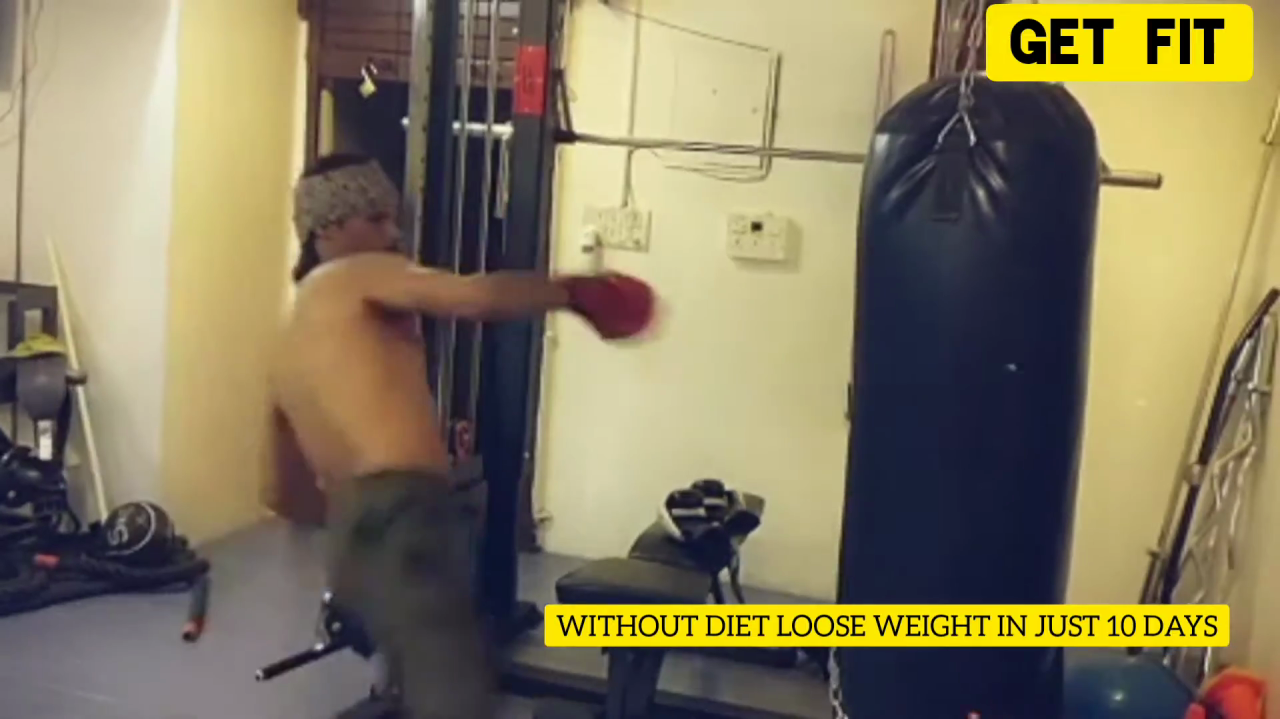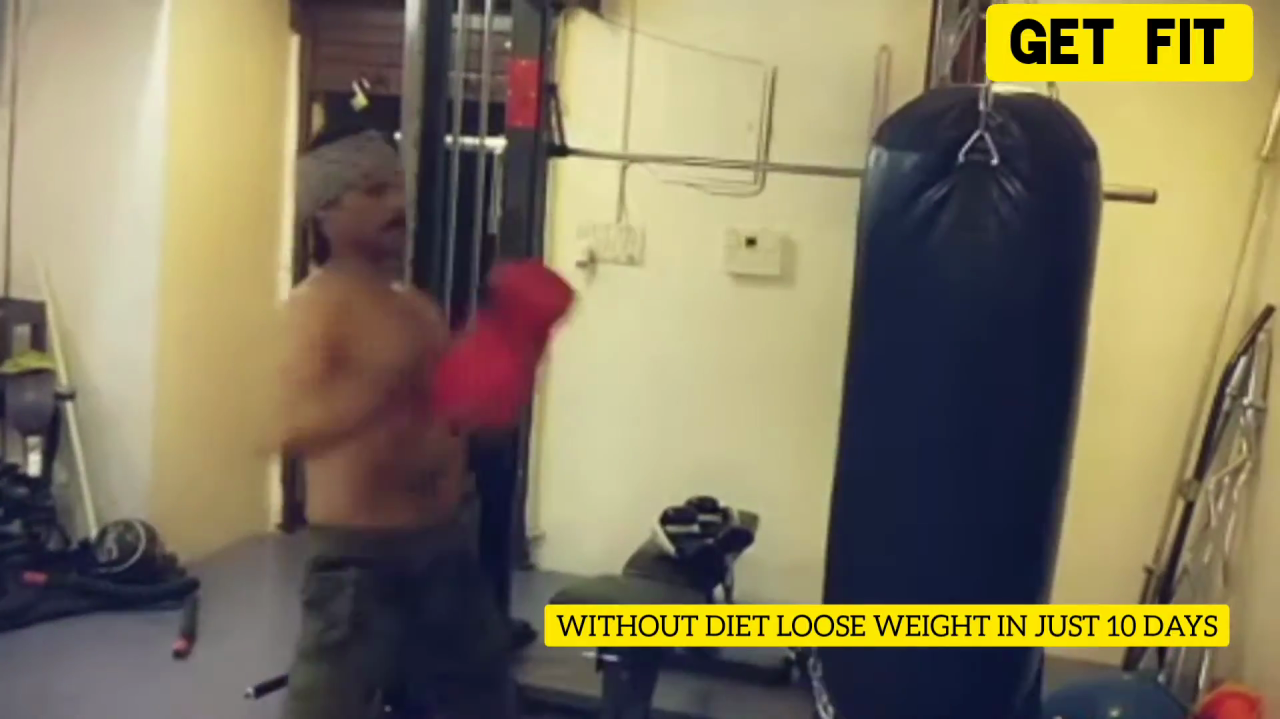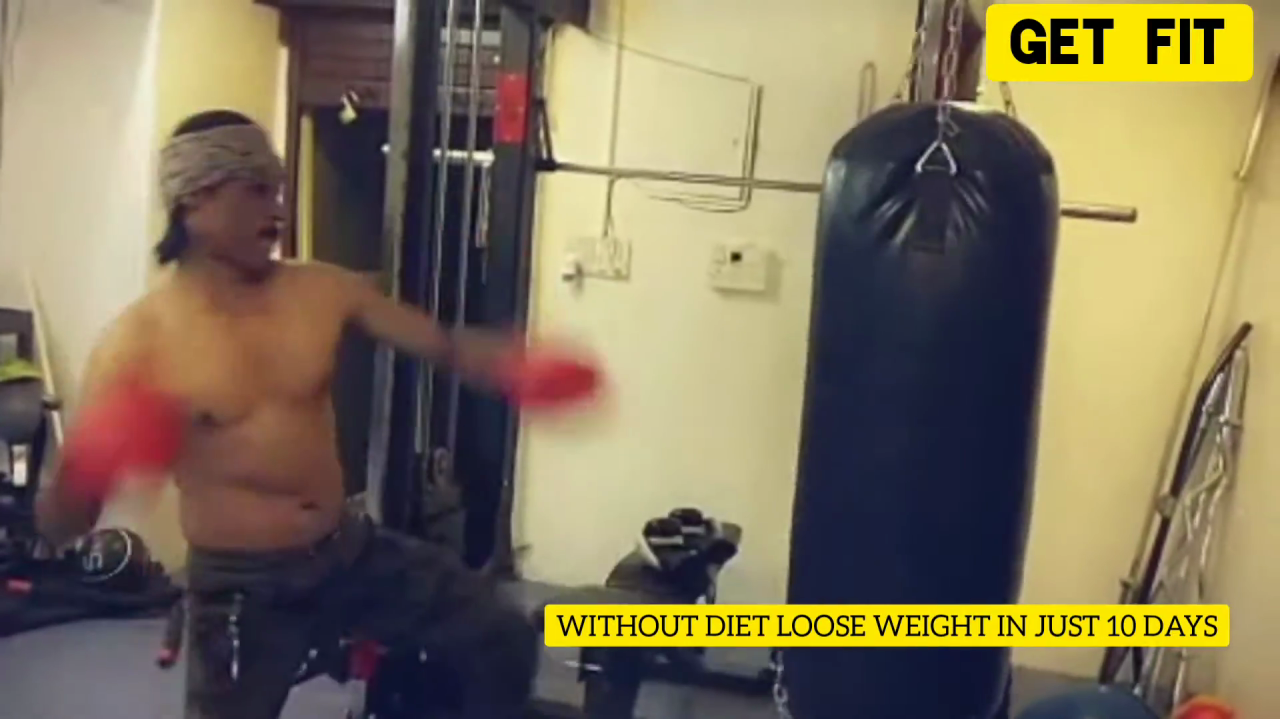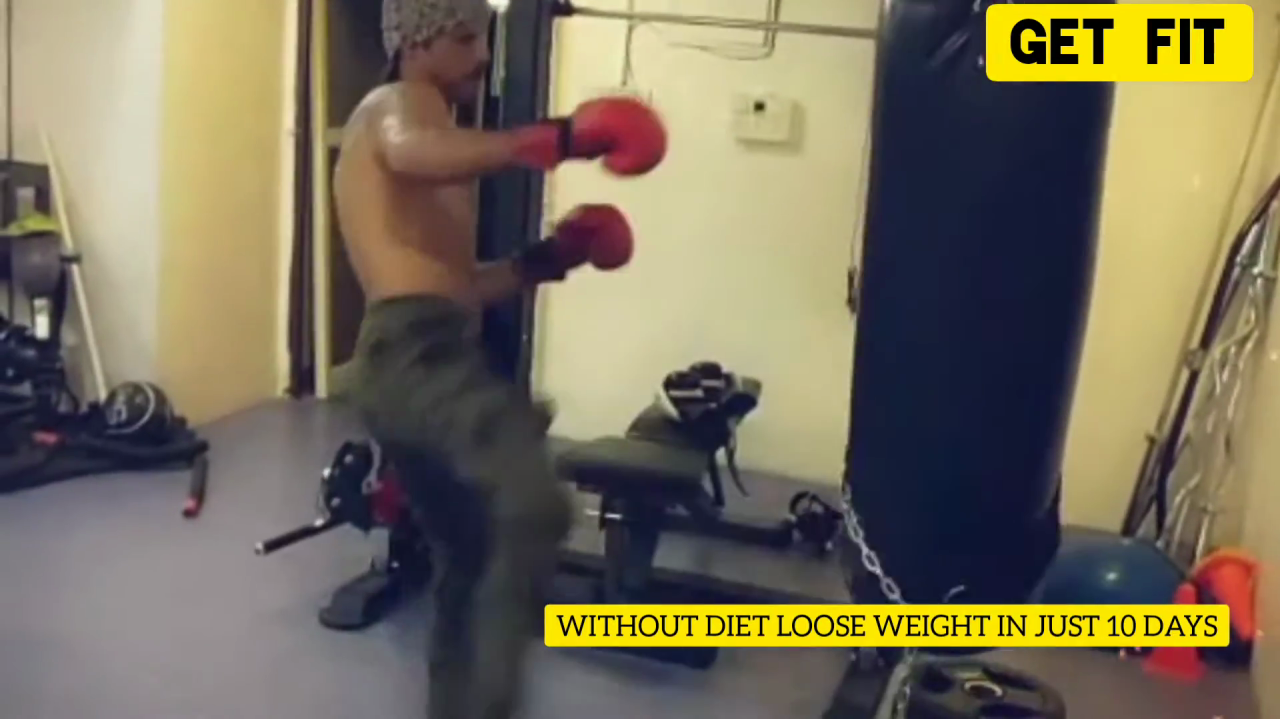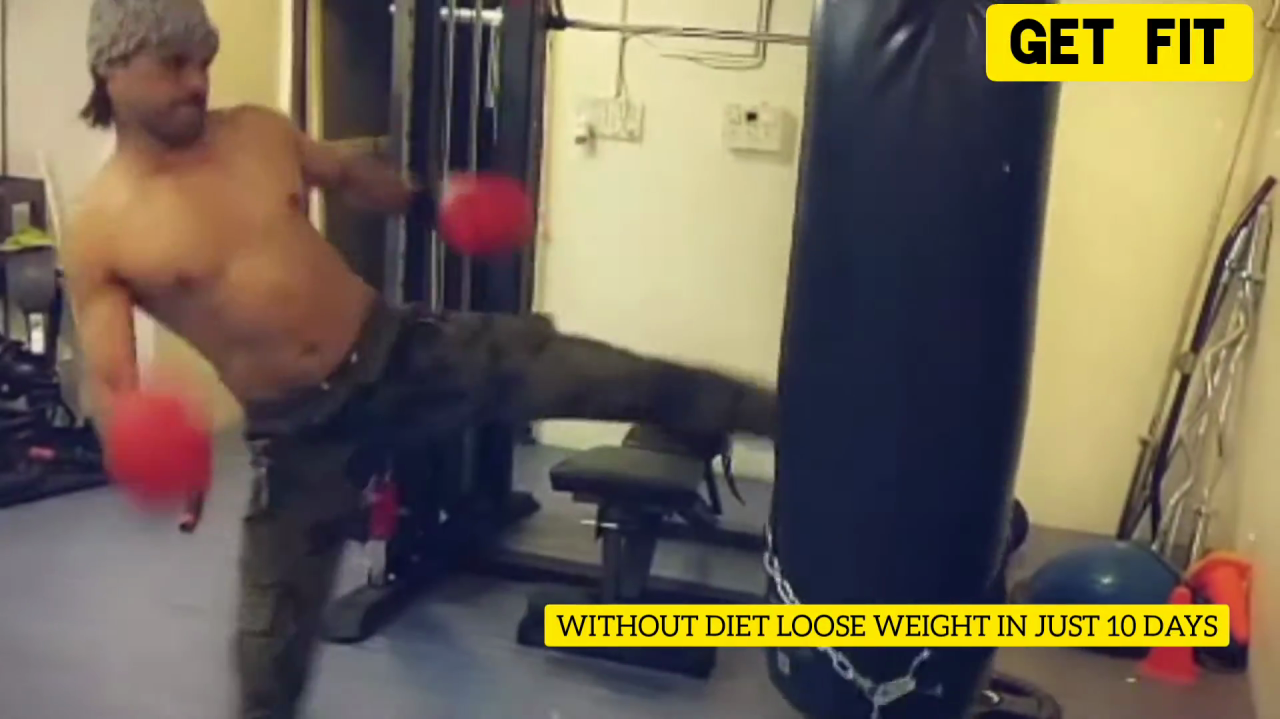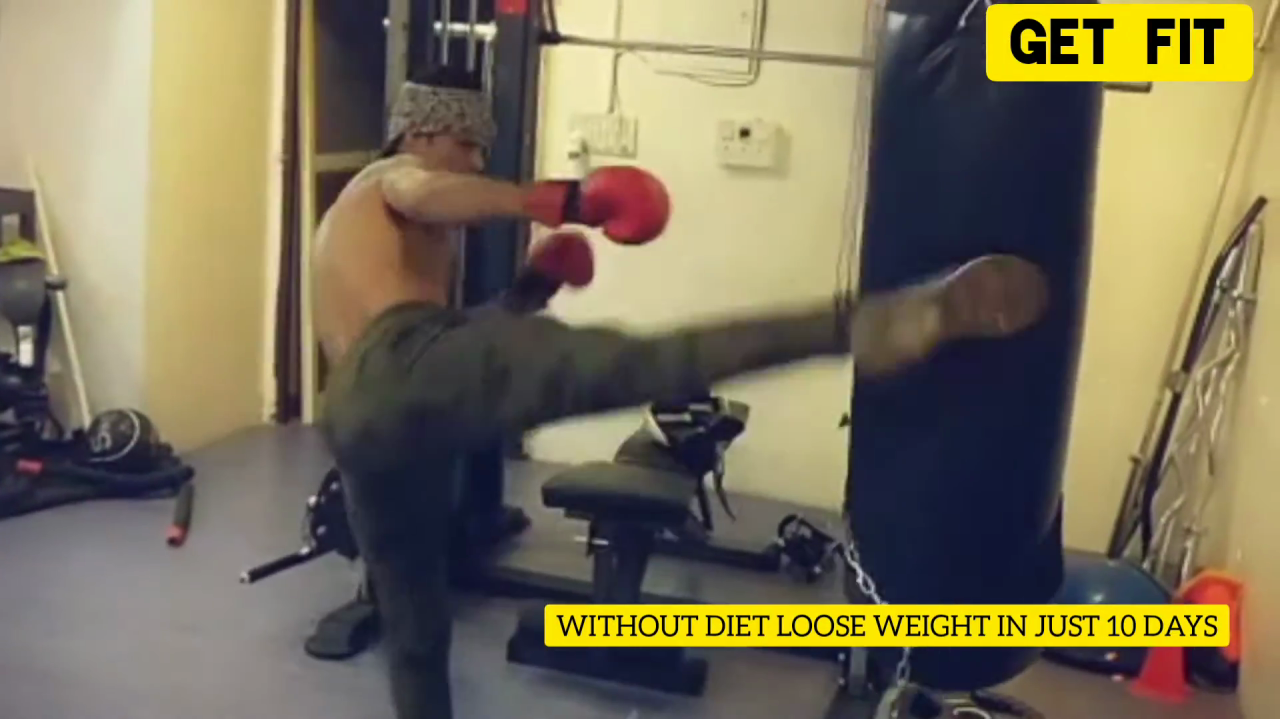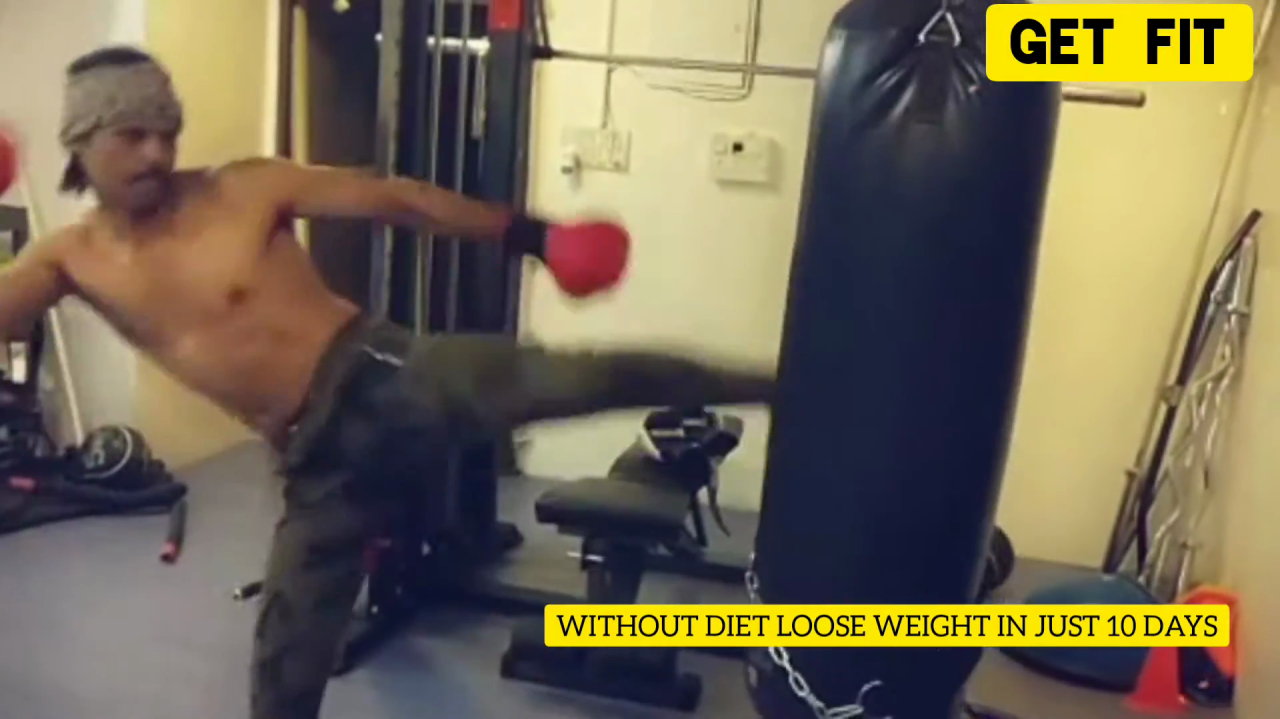
dt=0.7s
person 1, frame 1
left shoulder: (289, 345)
right shoulder: (359, 277)
left elbow: (289, 498)
right elbow: (475, 296)
right wrist: (580, 290)
left hip: (363, 538)
right hip: (401, 528)
person 1, frame 2
left shoulder: (417, 309)
right shoulder: (316, 310)
right elbow: (294, 430)
right wrist: (410, 371)
left hip: (446, 563)
right hip: (361, 573)
person 1, frame 3
left shoulder: (323, 291)
right shoulder: (139, 338)
left elbow: (442, 341)
right elbow: (60, 517)
left wrist: (516, 363)
right wrist: (77, 483)
left hip: (350, 554)
right hip: (240, 589)
left knee: (498, 640)
person 1, frame 4
right shoulder: (398, 105)
right elbow: (420, 154)
left wrist: (541, 261)
right wrist: (560, 139)
left hip: (412, 363)
right hip: (419, 353)
left knee: (473, 560)
right knee: (534, 506)
person 1, frame 5
left shoulder: (260, 133)
right shoulder: (98, 230)
left elbow: (352, 173)
right elbow: (113, 393)
left wrist: (426, 203)
left hip: (393, 354)
right hip: (292, 430)
left knee: (603, 380)
right knee: (273, 641)
left ankle: (783, 411)
person 1, frame 6
left shoulder: (341, 229)
right shoulder: (405, 176)
right elbow: (429, 200)
left wrist: (527, 291)
right wrist: (559, 199)
left hip: (354, 418)
right hip: (413, 363)
left knee: (413, 622)
right knee: (630, 364)
right ankle: (884, 327)
person 1, frame 7
left shoulder: (247, 187)
right shoulder: (75, 256)
left elbow: (391, 196)
left wrist: (528, 233)
left hip: (370, 380)
right hip: (313, 457)
left knee: (570, 380)
left ankle: (770, 388)
